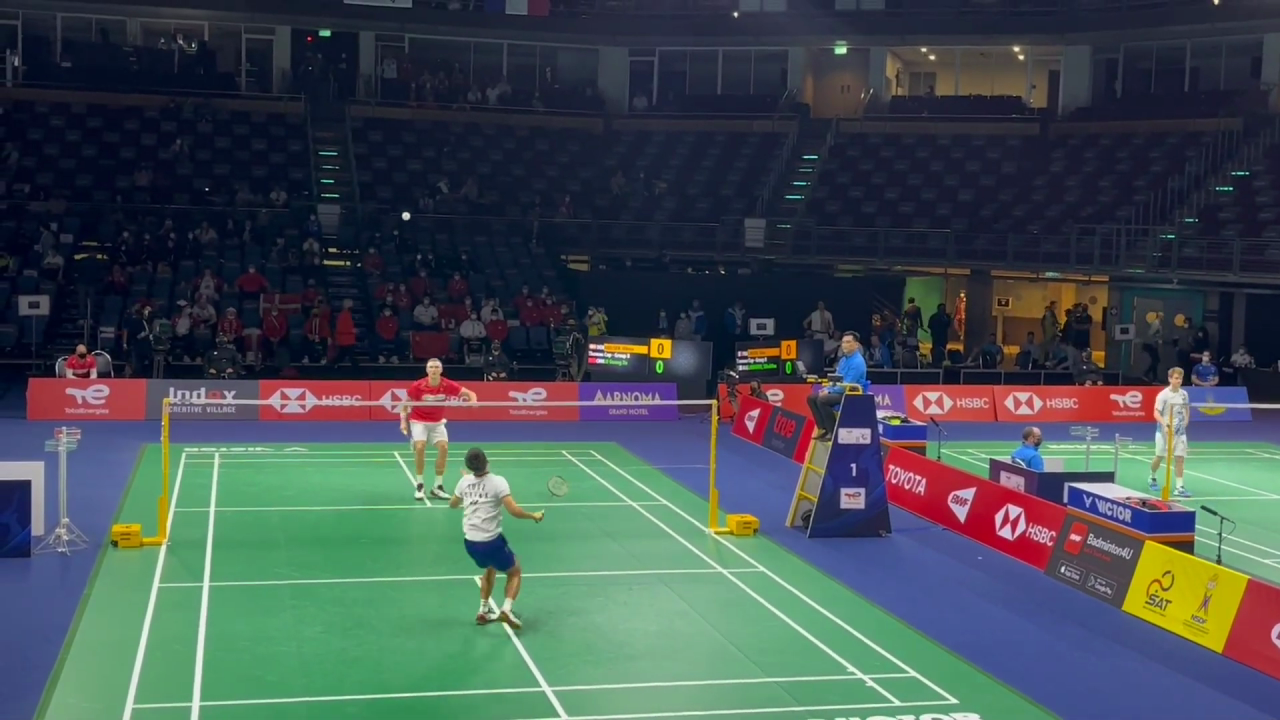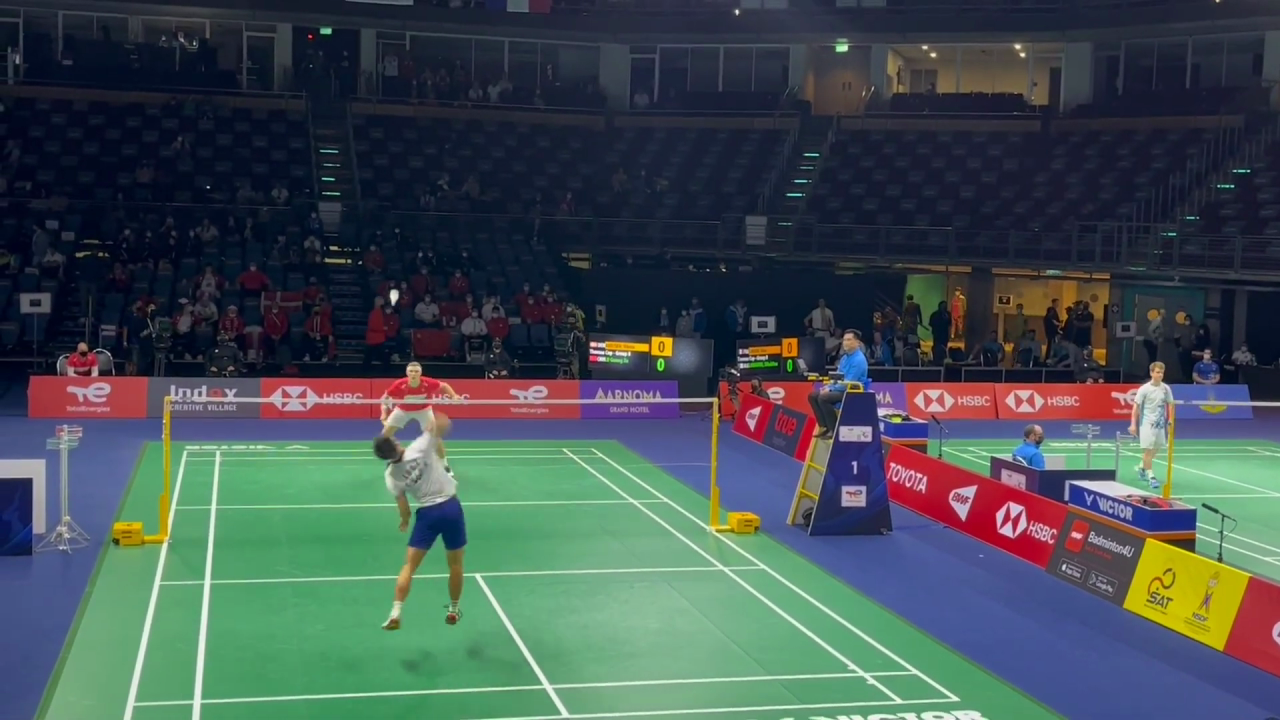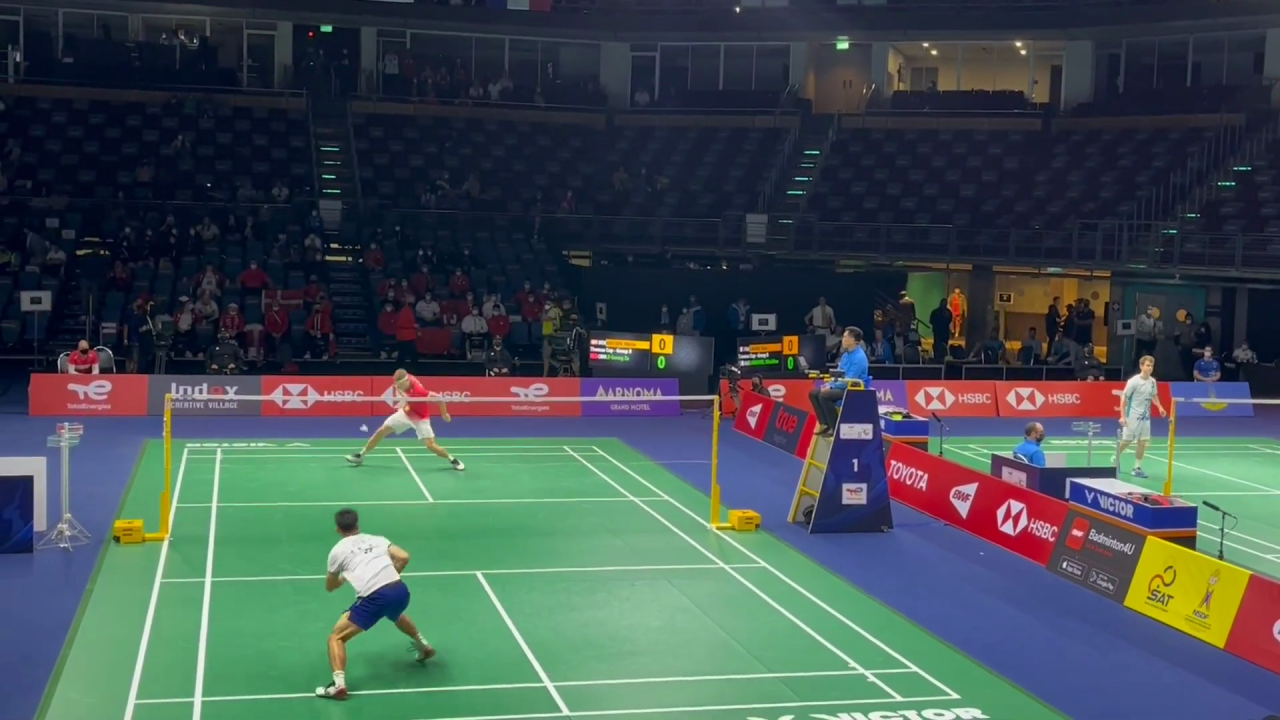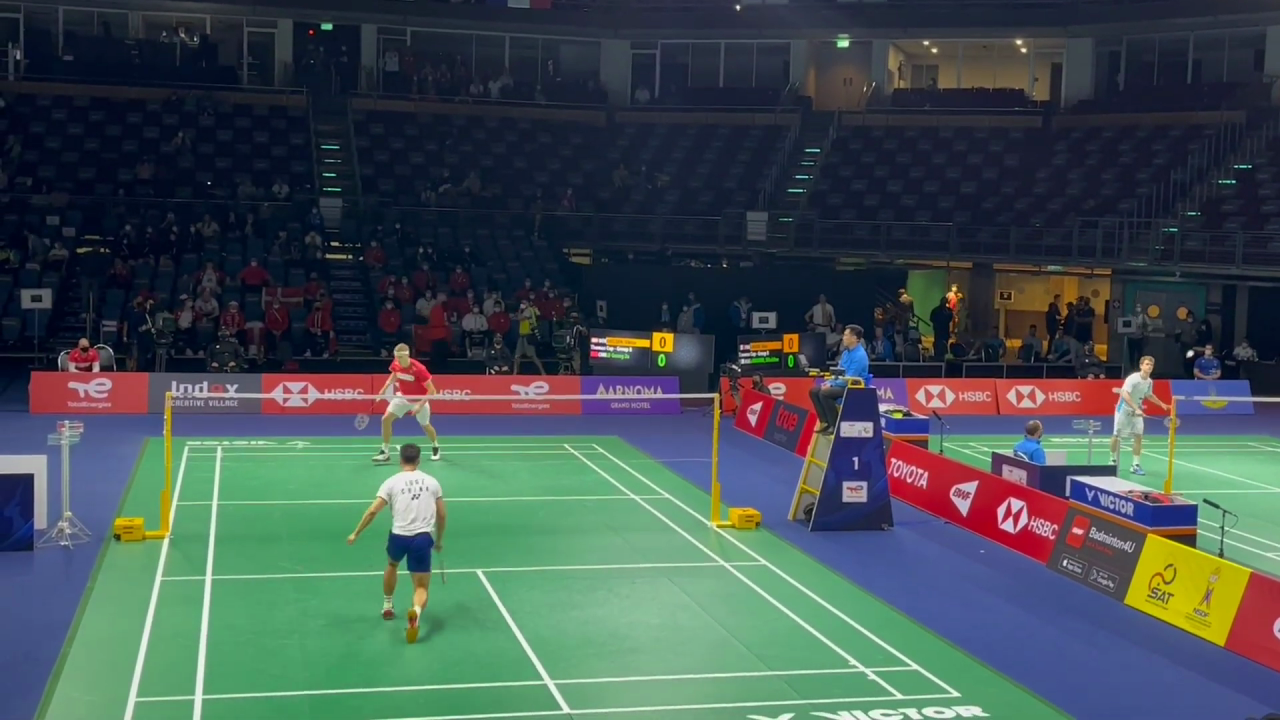
dt=0.5s
person 1, frame 1
left shoulder: (464, 482)
right shoulder: (497, 482)
left elbow: (453, 505)
right elbow: (514, 511)
right wrist: (534, 516)
left hip: (471, 543)
right hip: (492, 542)
left knee: (490, 569)
right knee: (515, 573)
left ankle: (484, 610)
right ankle: (507, 609)
person 1, frame 2
left shoulder: (391, 476)
right shoulder: (419, 449)
left elbow: (404, 511)
right elbow: (439, 427)
left wrist: (404, 523)
left hip: (428, 514)
right hip: (451, 508)
left knee: (409, 566)
right knee: (455, 565)
left ankle: (396, 614)
right ankle: (453, 610)
person 1, frame 3
left shoulder: (337, 551)
right shoulder: (377, 540)
left elbow: (330, 585)
right elbow: (404, 557)
left wrist: (344, 577)
left hip: (375, 598)
right hip: (400, 591)
left knee: (336, 638)
right knee: (397, 616)
left ankle: (339, 685)
right ankle: (423, 646)
person 1, frame 4
left shoulder: (392, 482)
right shoulder: (432, 482)
left elbow: (373, 511)
right elbow: (442, 515)
left wrist: (356, 533)
right wrist: (439, 540)
left hip: (399, 537)
right hip: (423, 539)
left knee: (392, 565)
right knee: (421, 587)
left ankle: (388, 607)
right ankle: (415, 612)
